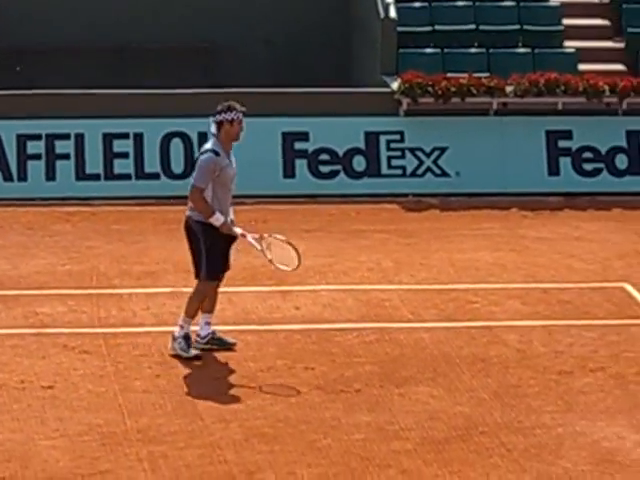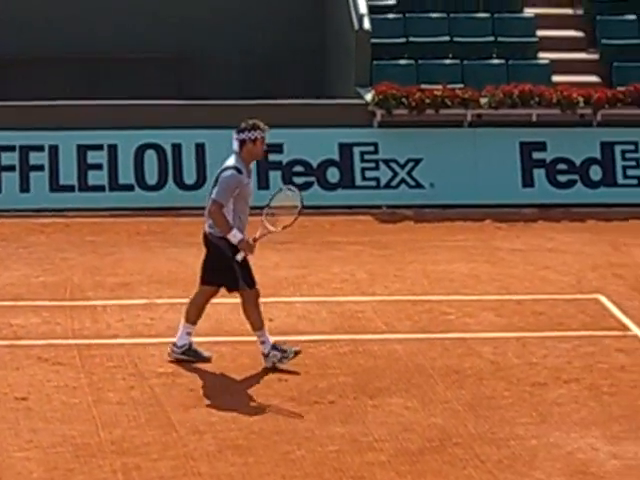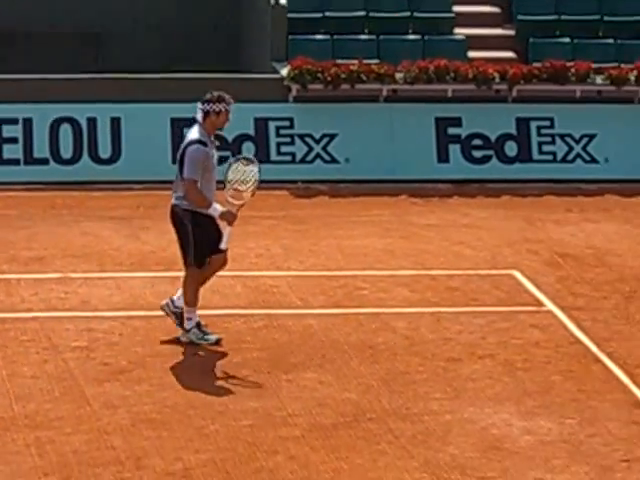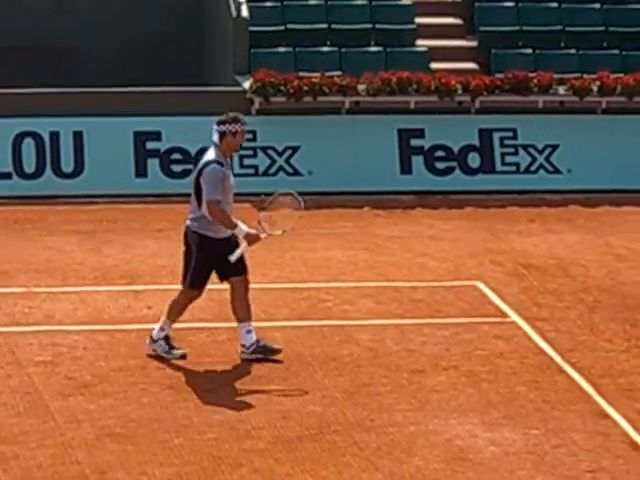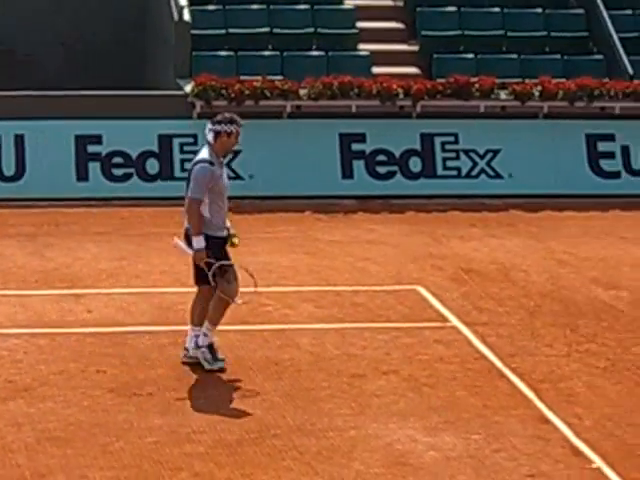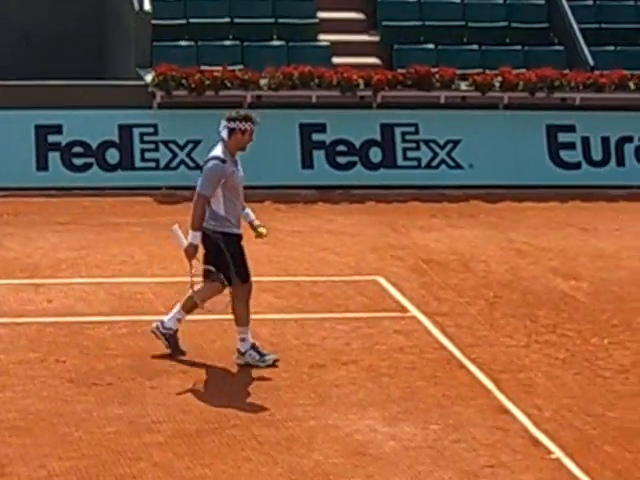
dt=0.3s
person 1, frame 1
left shoulder: (226, 152)
right shoulder: (210, 157)
right elbow: (195, 195)
left wrist: (229, 217)
right wrist: (220, 222)
left hip: (214, 225)
right hip: (203, 226)
left knee: (212, 281)
right knee: (209, 282)
left ankle: (205, 333)
right ankle: (180, 337)
person 1, frame 2
left shoulder: (242, 168)
right shoulder: (233, 173)
right elbow: (214, 210)
left wrist: (237, 238)
right wrist: (238, 239)
left hip: (224, 240)
right hip: (223, 241)
left knee: (207, 291)
right knee: (250, 293)
left ankle: (181, 344)
right ankle: (268, 350)
person 1, frame 3
left shoulder: (205, 138)
right shoulder: (197, 146)
right elbow: (190, 190)
left wrist: (214, 211)
right wrist: (219, 212)
left hip: (202, 214)
right hip: (189, 214)
left knee: (218, 260)
right knee: (196, 269)
left ankle: (177, 303)
right ankle: (190, 326)
person 1, frame 4
left shoulder: (222, 161)
right shoulder: (214, 167)
right elbow: (214, 210)
right wrist: (243, 231)
left hip: (221, 236)
right hip: (203, 237)
left knee: (240, 283)
right knee: (191, 291)
left ankle: (249, 344)
right ankle: (158, 338)
person 1, frame 5
left shoulder: (216, 162)
right shoulder: (205, 166)
right elbow: (192, 207)
left wrist: (228, 228)
right wrist: (198, 246)
left hip: (214, 237)
right hip: (206, 239)
left knee: (206, 291)
right knee: (227, 289)
left ankle: (193, 346)
right ankle: (203, 342)
person 1, frame 6
left shoulder: (232, 159)
right shoulder: (218, 163)
right elbow: (199, 202)
left wrist: (252, 220)
right wrist: (193, 240)
left hip: (227, 233)
right hip: (221, 236)
left knee: (214, 286)
right knee: (242, 288)
left ankle: (168, 325)
right ankle: (245, 349)
